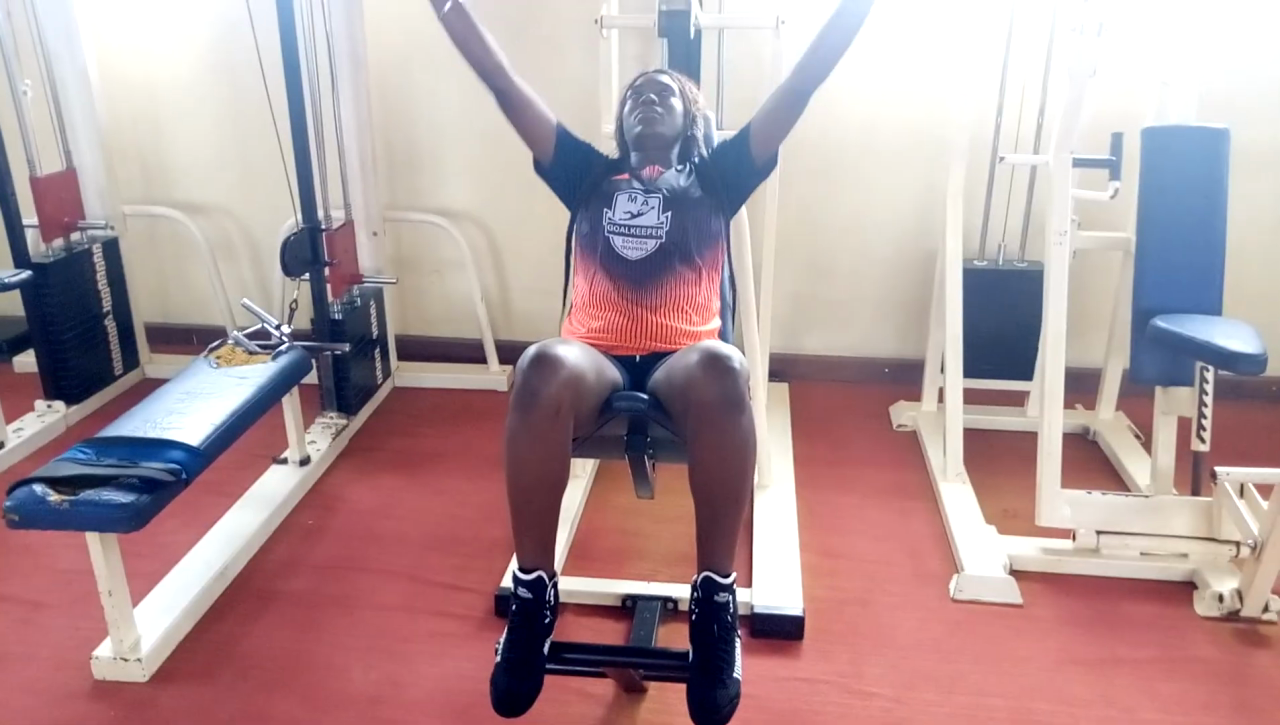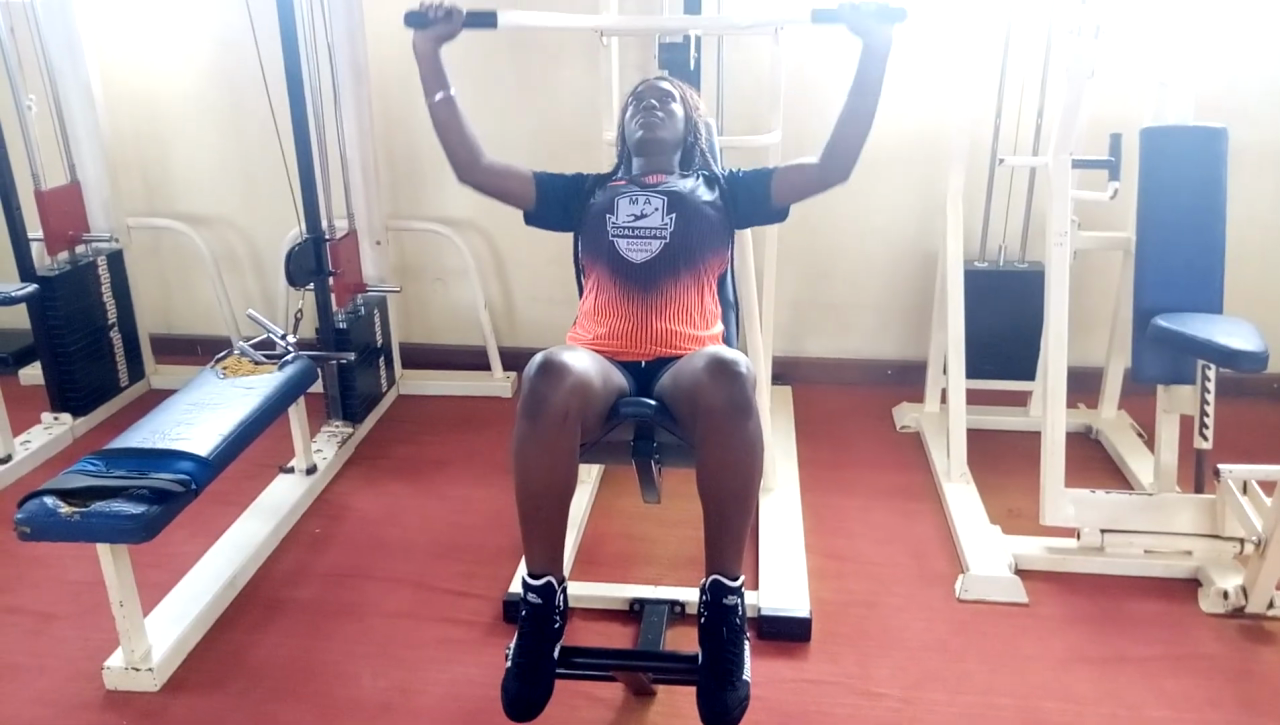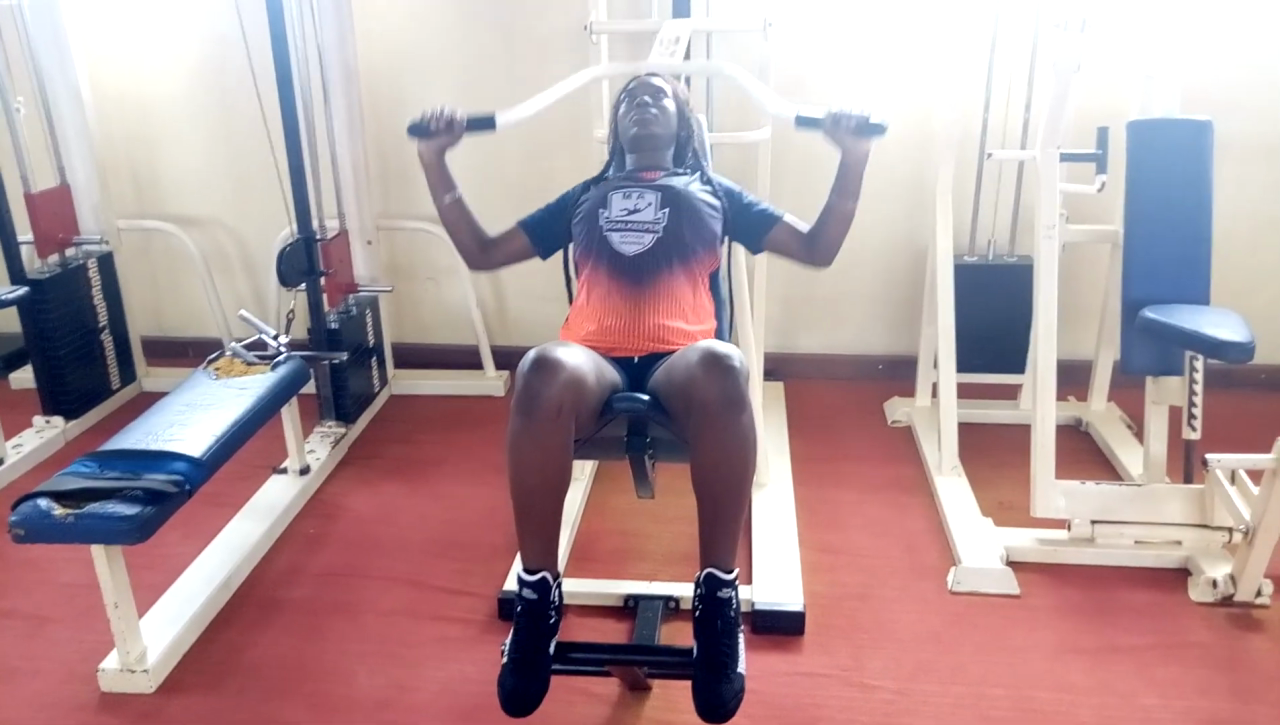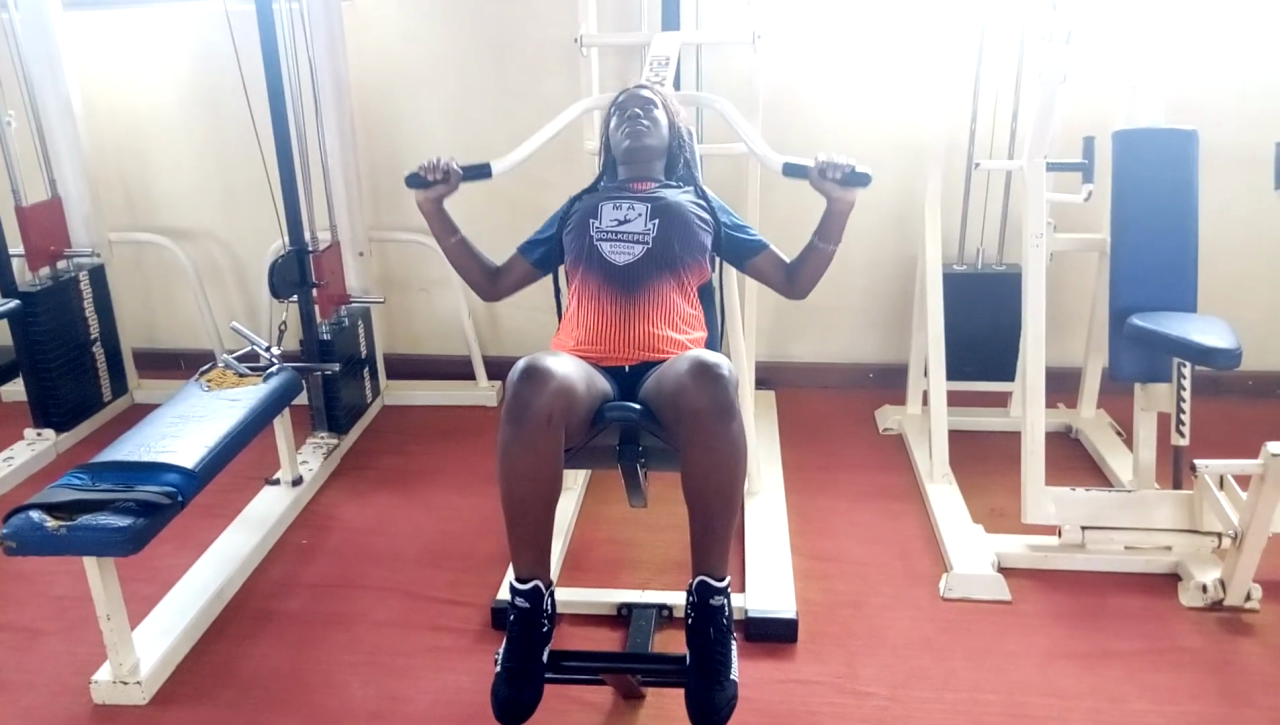
dt=0.4s
person 1, frame 1
left shoulder: (715, 177)
right shoulder: (587, 176)
left elbow: (799, 84)
right elbow: (502, 82)
left hip: (683, 358)
right hip: (594, 355)
left knee: (723, 370)
right knee: (542, 367)
left ankle: (715, 597)
right ankle: (533, 592)
person 1, frame 2
left shoulder: (721, 189)
right shoulder: (588, 192)
left elbow: (834, 167)
right elbow: (473, 169)
left hip: (687, 366)
right hip: (600, 364)
left knee: (729, 375)
right knee: (548, 375)
left ankle: (724, 601)
right ankle: (543, 598)
person 1, frame 3
left shoulder: (713, 191)
right shoulder: (585, 195)
left elbow: (817, 249)
right elbow: (482, 253)
left wrist: (850, 165)
right wrist: (439, 172)
left hip: (680, 358)
right hip: (593, 357)
left knee: (722, 367)
right knee: (542, 369)
left ankle: (718, 594)
right ankle: (537, 594)
person 1, frame 4
left shoulder: (701, 205)
right shoulder: (579, 207)
left elbow: (799, 280)
right elbow: (487, 282)
left wrist: (836, 204)
right wrist: (437, 203)
left hip: (671, 369)
right hip: (584, 368)
left knee: (711, 377)
right knee: (533, 378)
left ankle: (710, 603)
right ankle: (530, 604)
